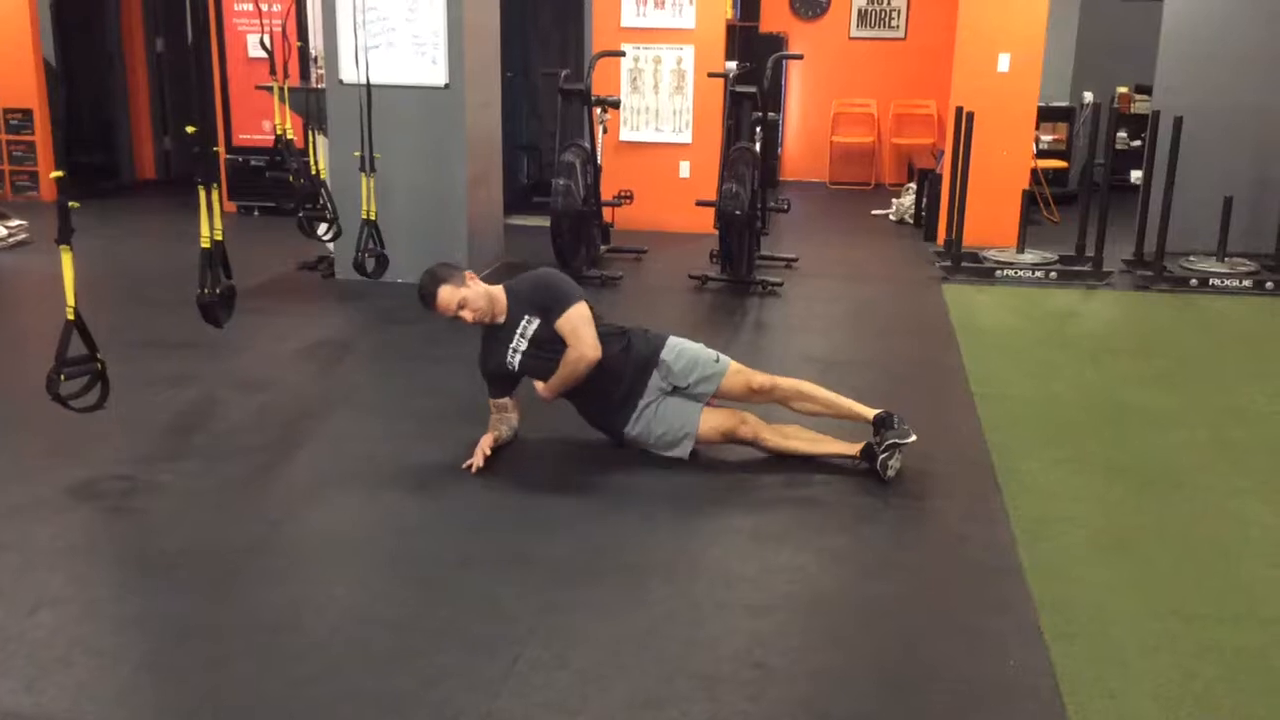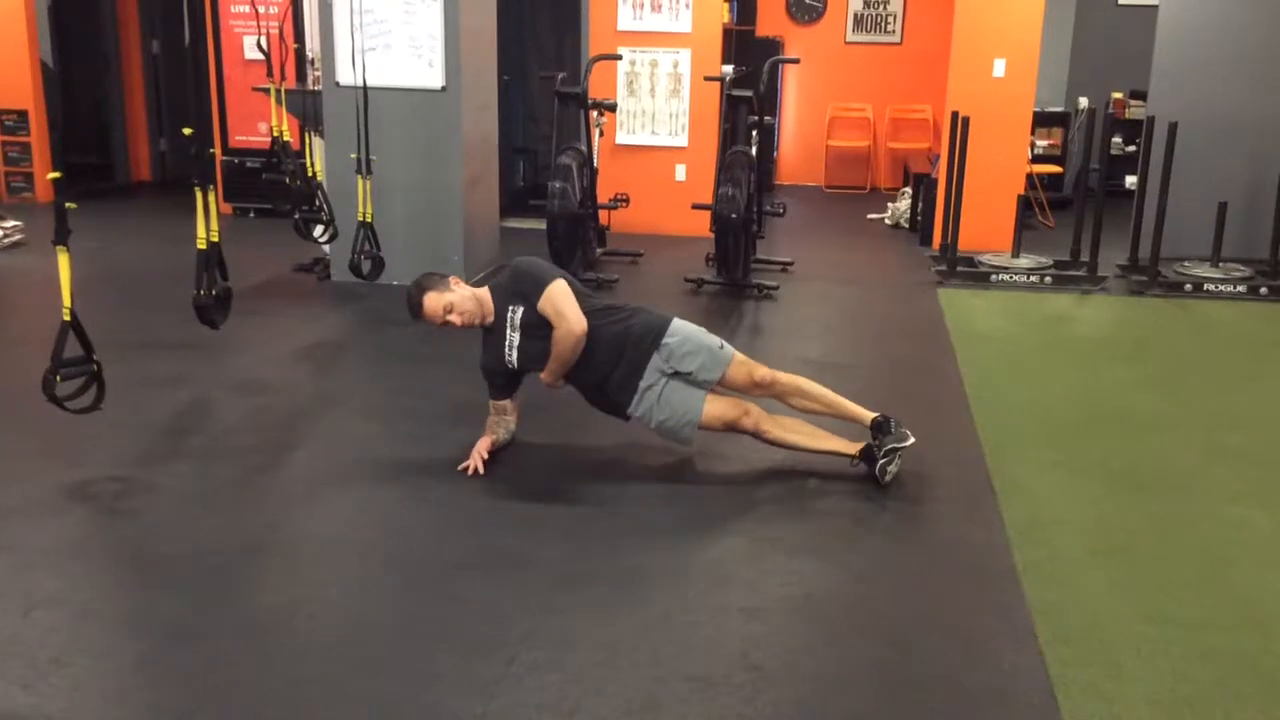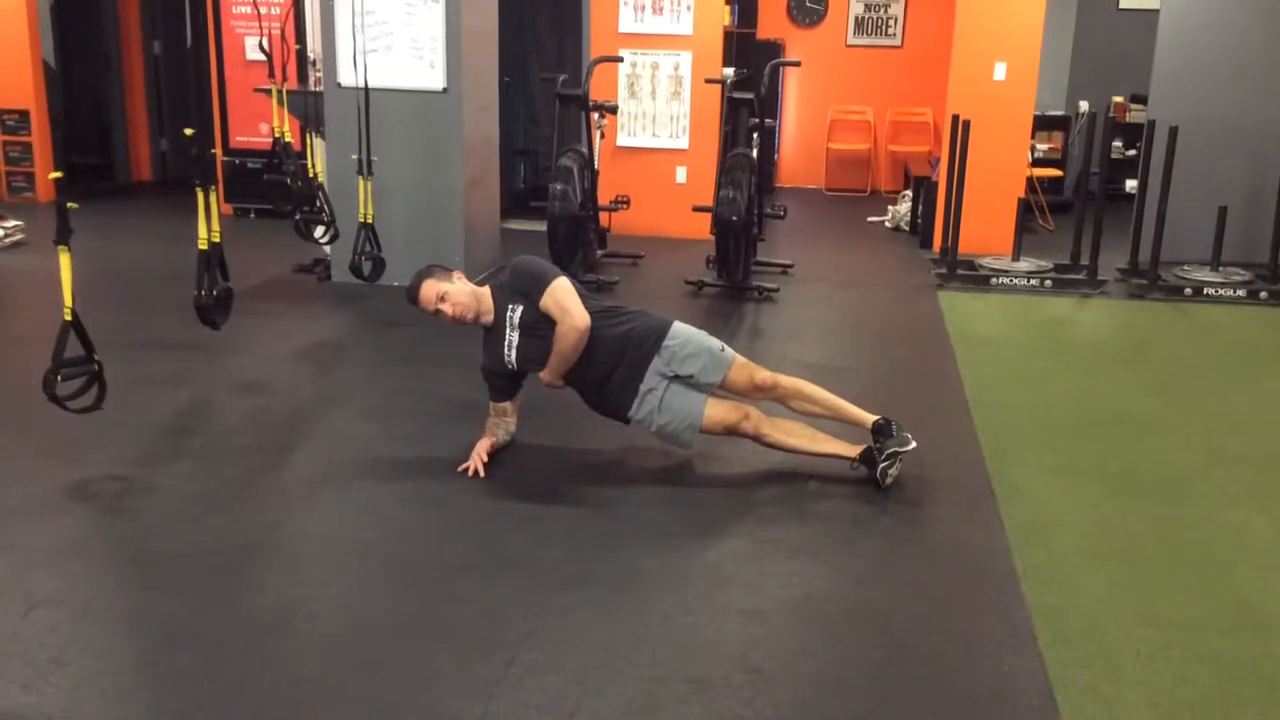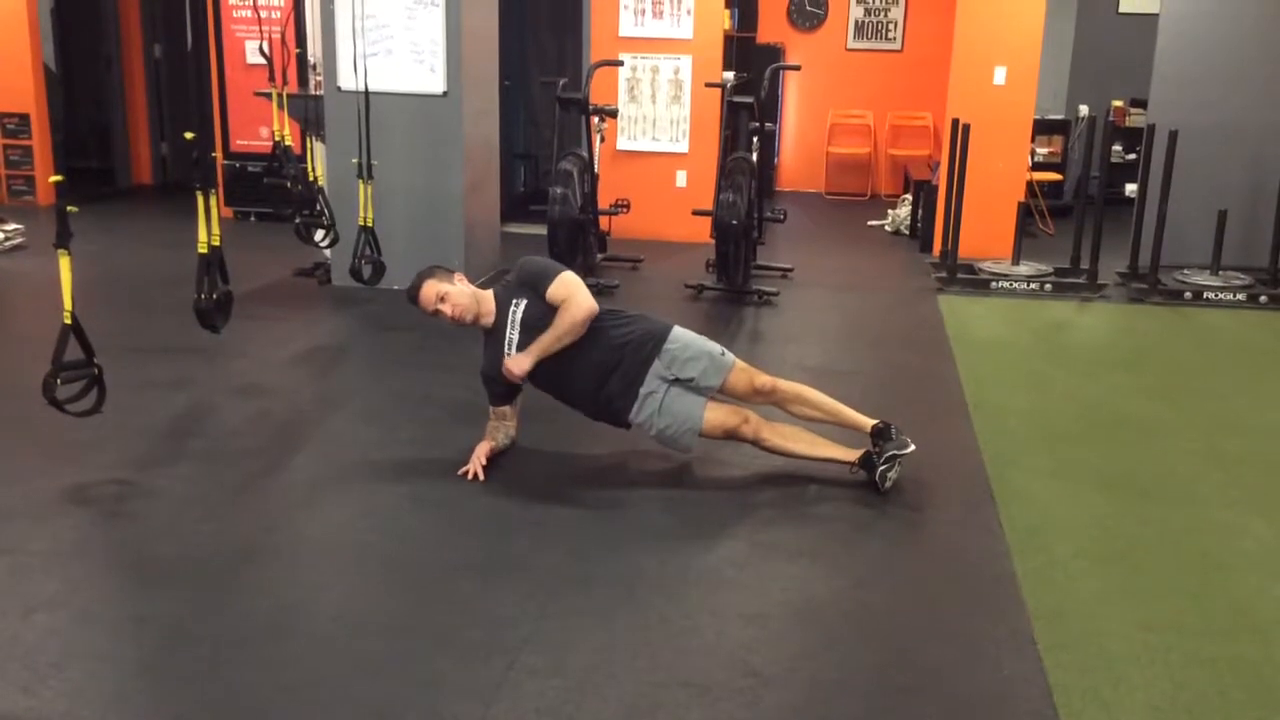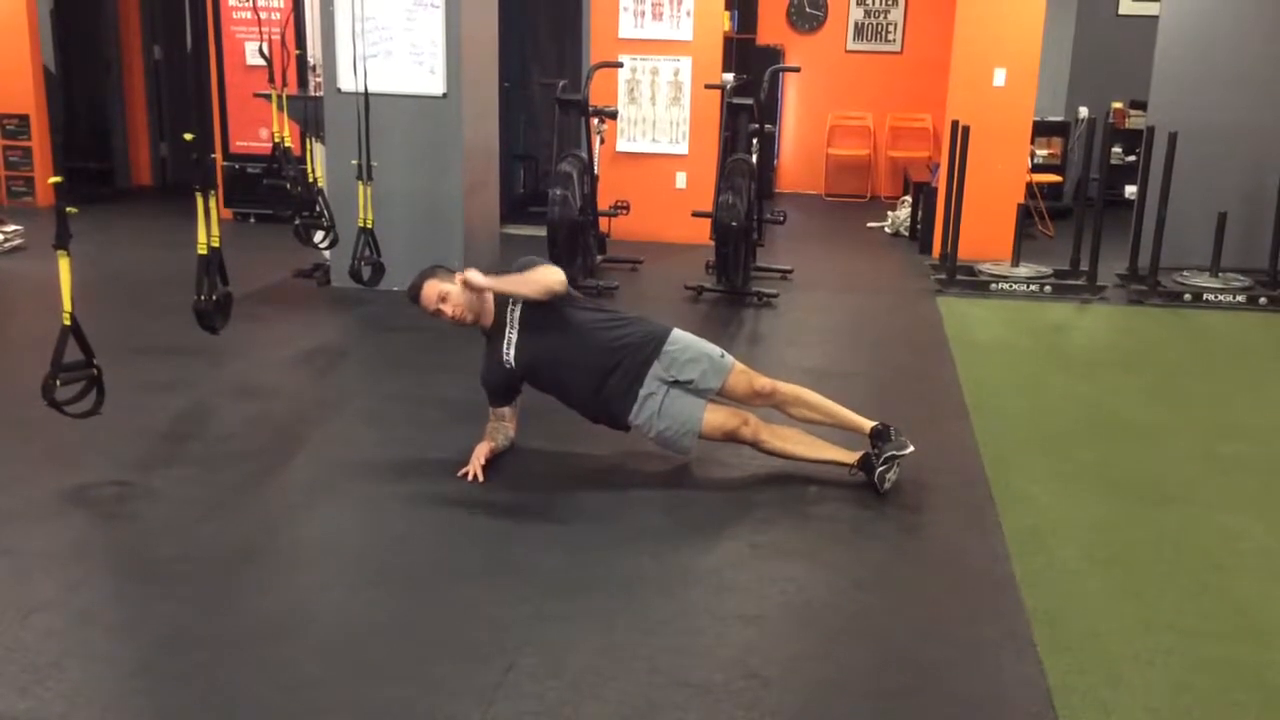
dt=0.5s
person 1, frame 1
left shoulder: (540, 285)
right shoulder: (493, 356)
left elbow: (588, 351)
right elbow: (506, 413)
left wrist: (549, 389)
right wrist: (491, 436)
left hip: (652, 360)
right hip: (630, 414)
left knee: (759, 385)
right knee: (744, 428)
left ankle: (877, 417)
right ankle: (864, 452)
person 1, frame 2
left shoulder: (520, 275)
right shoulder: (495, 357)
left elbow: (574, 327)
right elbow: (505, 414)
left wrist: (552, 374)
right wrist: (488, 440)
left hip: (655, 341)
right hip: (637, 391)
left knee: (762, 379)
right knee: (743, 417)
left ankle: (876, 423)
right ankle: (863, 451)
person 1, frame 3
left shoulder: (521, 275)
right shoulder: (495, 357)
left elbow: (578, 322)
right elbow: (505, 417)
left wrist: (553, 374)
right wrist: (487, 442)
left hip: (655, 343)
right hip: (638, 396)
left knee: (763, 384)
right knee: (746, 422)
left ankle: (877, 426)
right ankle: (864, 455)
person 1, frame 4
left shoulder: (525, 275)
right shoulder: (492, 363)
left elbow: (584, 305)
right elbow: (504, 421)
left wrist: (530, 356)
right wrist: (486, 446)
left hip: (653, 347)
right hip: (637, 399)
left knee: (763, 387)
right knee: (745, 426)
left ankle: (877, 431)
right ankle: (863, 460)
person 1, frame 5
left shoulder: (522, 274)
right shoulder: (497, 364)
left elbow: (556, 282)
right elbow: (504, 424)
left wrist: (486, 283)
right wrist: (486, 446)
left hip: (653, 349)
right hip: (636, 401)
left knee: (762, 391)
right knee: (744, 428)
left ankle: (875, 432)
right ankle: (861, 461)
